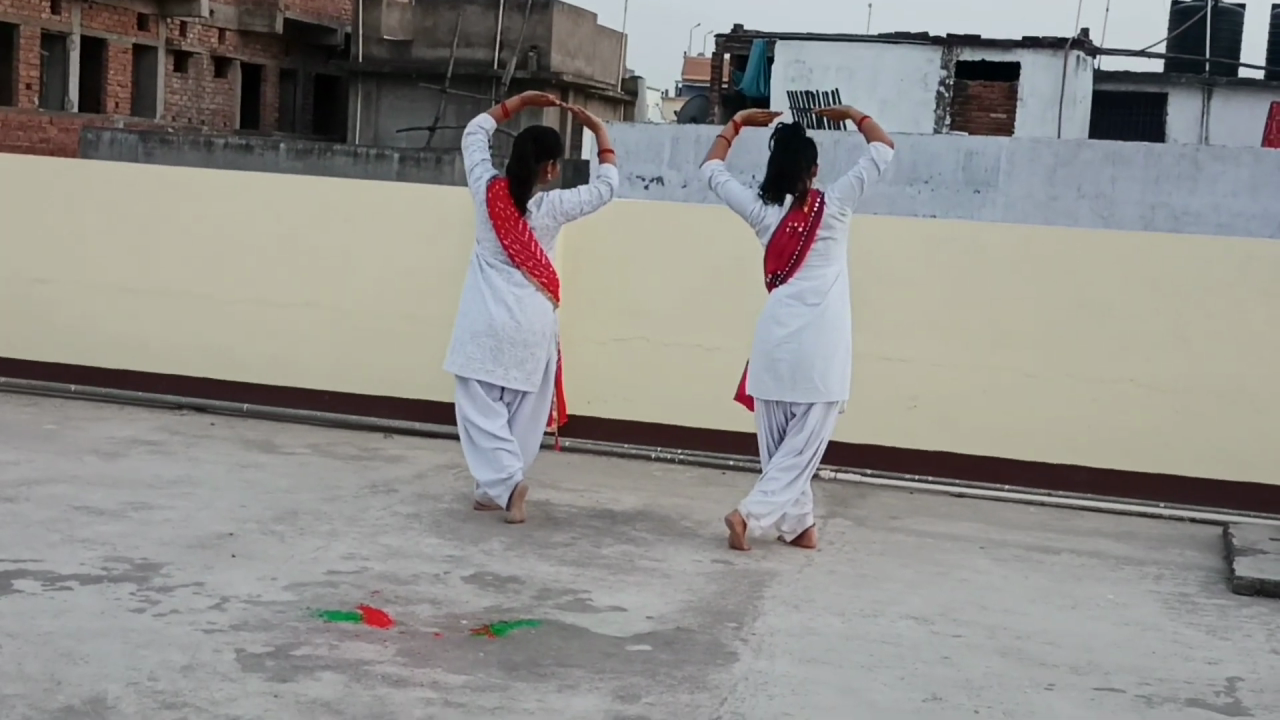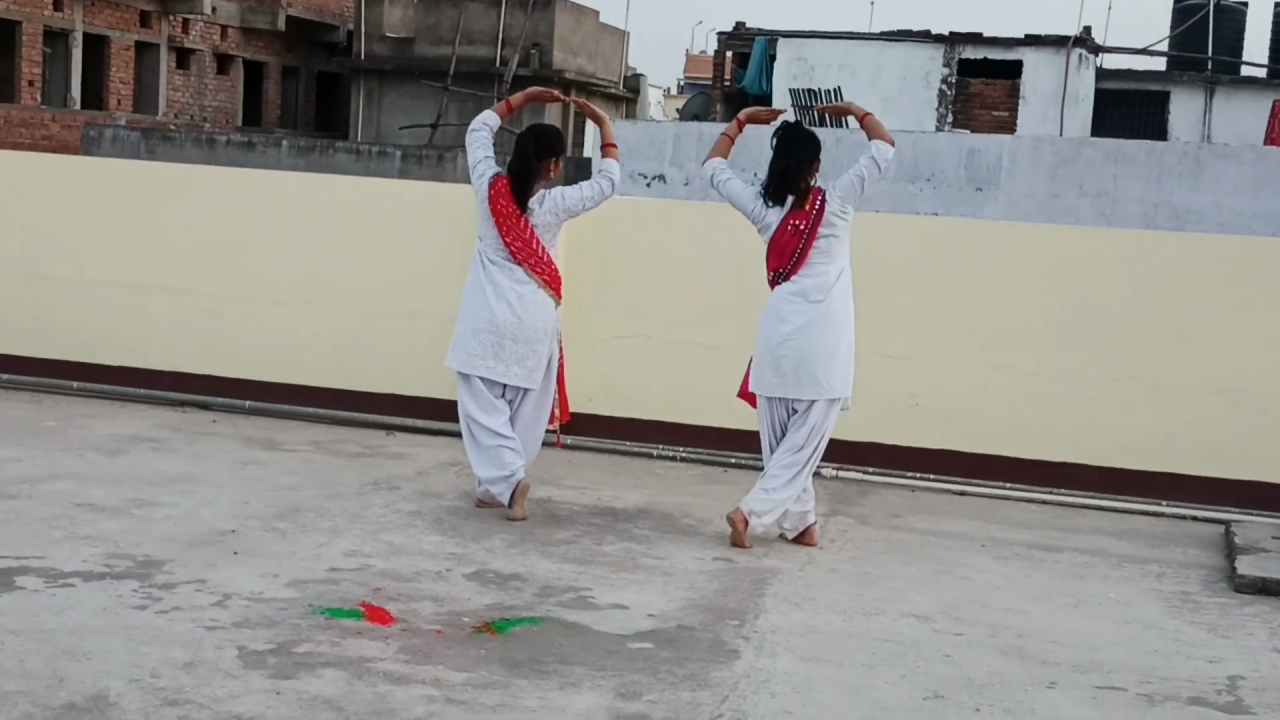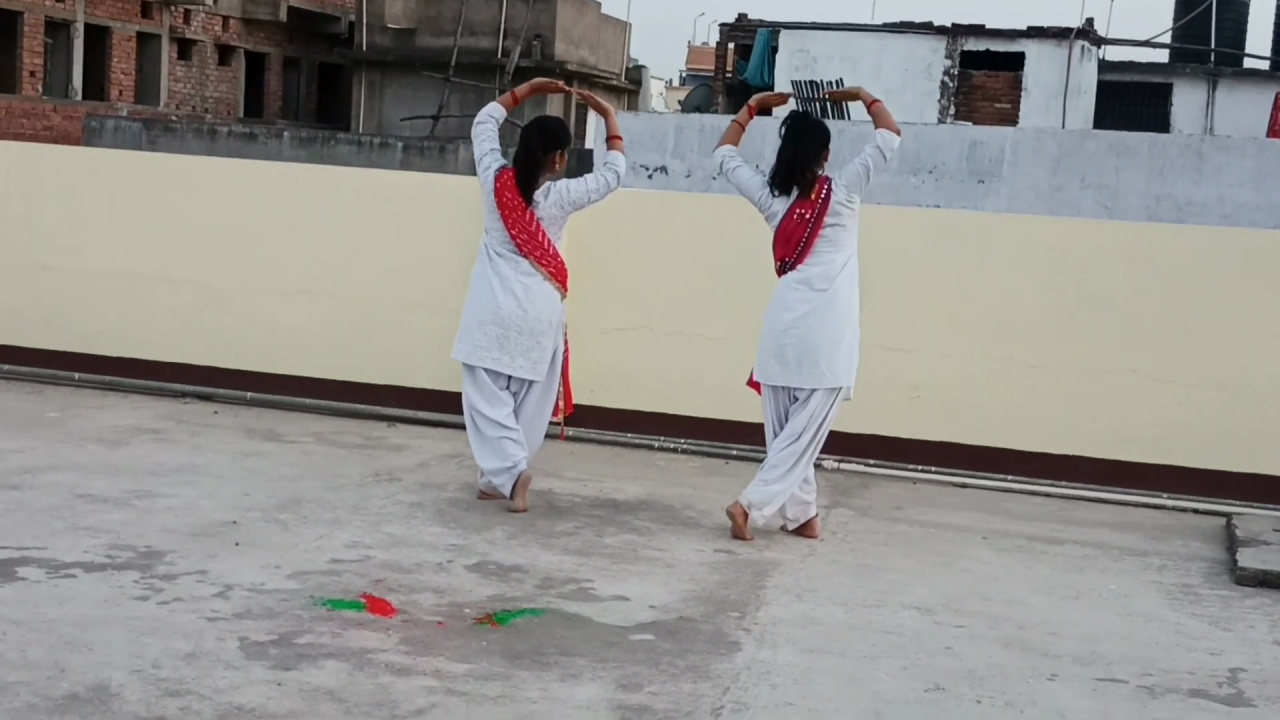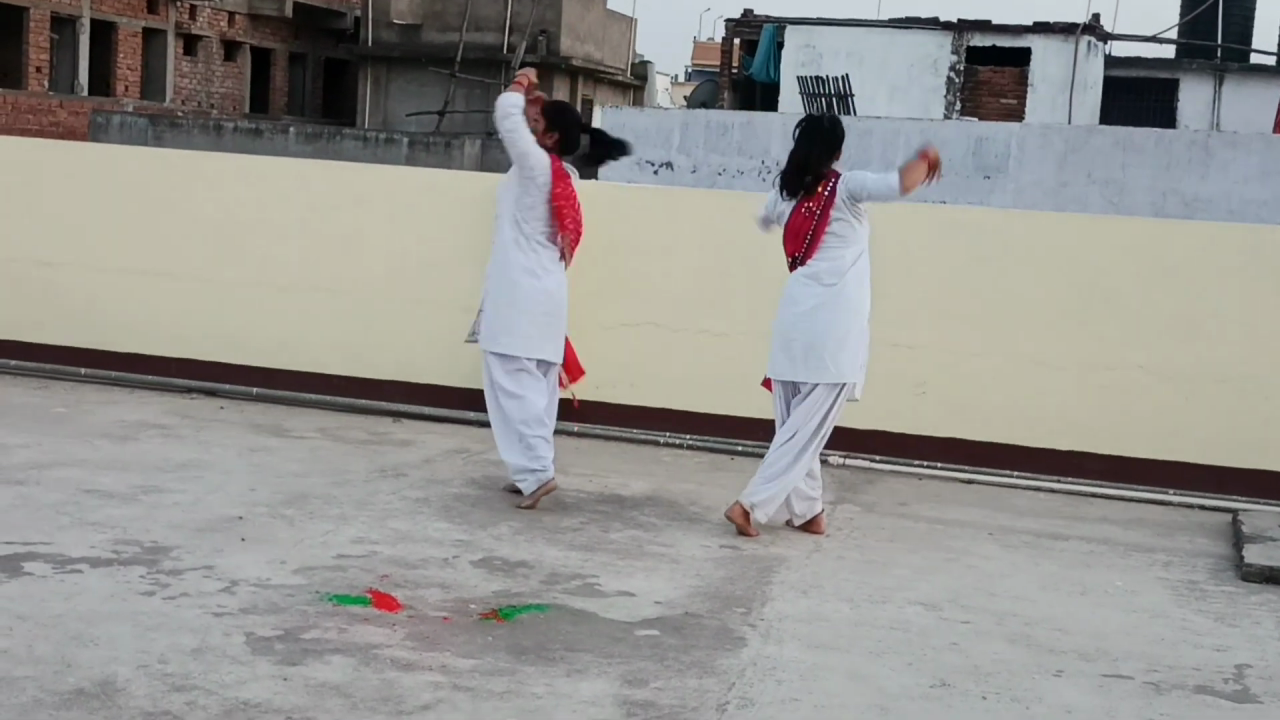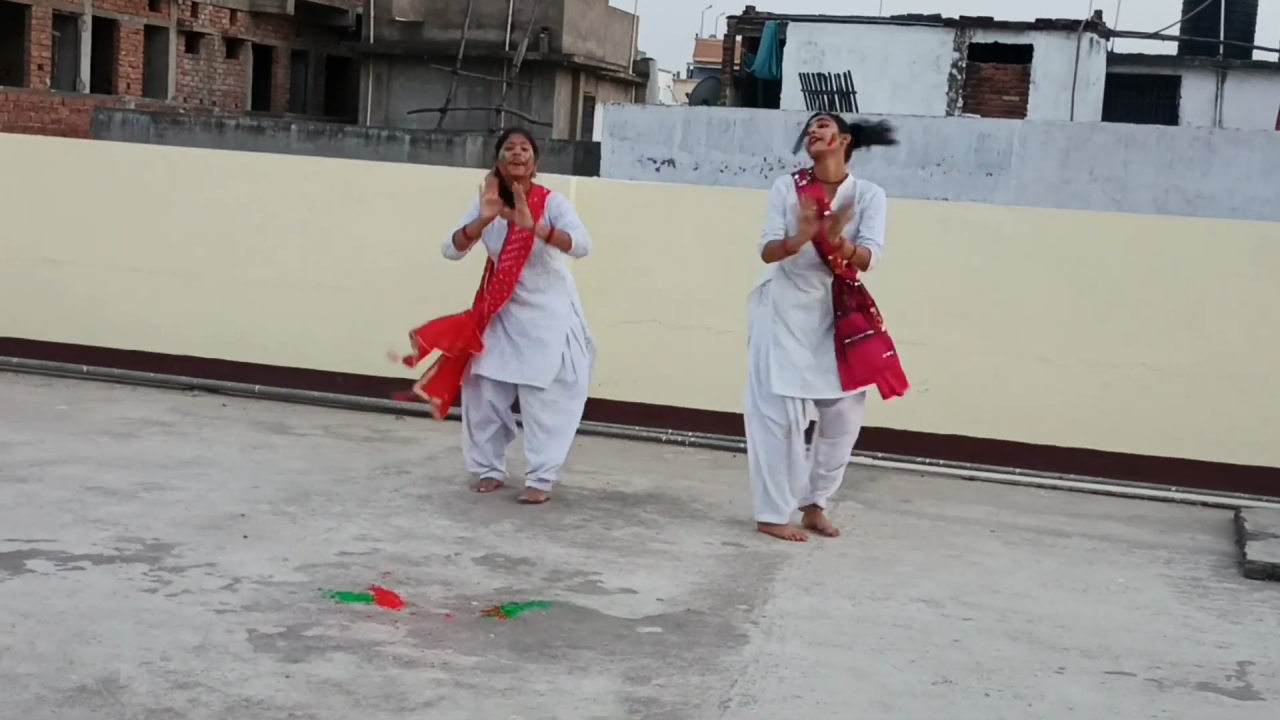
dt=0.5s
person 1, frame 1
left shoulder: (762, 211)
right shoulder: (835, 205)
left elbow: (712, 169)
right elbow: (883, 149)
left wrist: (737, 121)
right wrist: (852, 114)
left hip: (777, 338)
right hip: (821, 343)
left knee: (778, 443)
right knee: (805, 443)
left ankle: (797, 524)
right ankle: (751, 514)
person 1, frame 2
left shoulder: (763, 208)
right shoulder: (836, 203)
left elbow: (714, 167)
right elbow: (884, 147)
left wrist: (742, 119)
right wrist: (855, 111)
left hip: (780, 334)
right hip: (824, 340)
left knee: (782, 439)
right knee: (806, 440)
left ankle: (800, 522)
right ankle: (752, 511)
person 1, frame 3
left shoulder: (771, 196)
right shoulder: (842, 192)
left elbow: (725, 153)
right elbow: (890, 136)
left wrist: (753, 105)
right wrist: (864, 96)
left hip: (785, 322)
right hip: (826, 328)
left knee: (785, 427)
right knee: (805, 429)
left ankle: (800, 514)
right ankle: (752, 503)
person 1, frame 4
left shoulder: (788, 195)
right shoulder: (848, 186)
left elbow: (764, 219)
right elbow: (901, 184)
right wrist: (926, 160)
left hip: (797, 315)
right hip: (836, 321)
left knee: (799, 422)
right knee: (809, 424)
left ankle: (807, 510)
right ankle: (752, 503)
person 1, frame 5
left shoulder: (868, 194)
right shoulder: (788, 188)
left elbow: (864, 258)
right elbow: (768, 251)
left wrist: (835, 239)
right wrist: (801, 237)
left hip: (834, 317)
right hip: (782, 312)
left knee: (843, 414)
right knee: (777, 414)
left ankle: (813, 501)
right ankle: (773, 513)
person 2, frame 1
left shoulder: (487, 190)
right shoulder: (553, 207)
left elbow: (474, 133)
right elbow: (606, 186)
left wrist: (520, 101)
right wrist: (599, 130)
left hip: (485, 321)
right hip: (532, 323)
left knee: (481, 406)
right knee: (523, 413)
left ankle: (504, 483)
right ankle: (497, 488)
person 2, frame 2
left shoulder: (489, 187)
right shoulder: (555, 204)
left elbow: (479, 129)
right elbow: (607, 181)
left wrist: (524, 98)
right wrist: (604, 124)
left hip: (487, 317)
right hip: (534, 320)
left knee: (483, 403)
right knee: (525, 410)
left ankle: (506, 480)
right ankle: (499, 485)
person 2, frame 3
left shoulder: (495, 179)
right shoulder: (562, 196)
left elbow: (484, 122)
right elbow: (613, 173)
left wrist: (528, 88)
right wrist: (609, 116)
left hip: (494, 309)
right hip: (540, 311)
left knee: (487, 394)
right knee: (530, 402)
left ankle: (507, 471)
right ankle: (502, 476)
person 2, frame 4
left shoulder: (537, 165)
right shoulder: (563, 174)
left elbow: (509, 118)
left wrist: (521, 85)
right wrist: (525, 91)
left hip: (518, 291)
right hip: (540, 292)
left knee: (513, 384)
right knee: (534, 384)
left ankle: (535, 470)
right ankle: (529, 469)
person 2, frame 5
left shoulder: (553, 204)
right shoulder: (486, 207)
left elbow: (582, 245)
right elbow: (451, 249)
left wrist: (535, 228)
right wrist: (483, 221)
left hip: (549, 317)
right hip: (504, 316)
left knee: (545, 402)
right knee: (482, 394)
left ankle: (541, 477)
right ankle: (489, 468)
